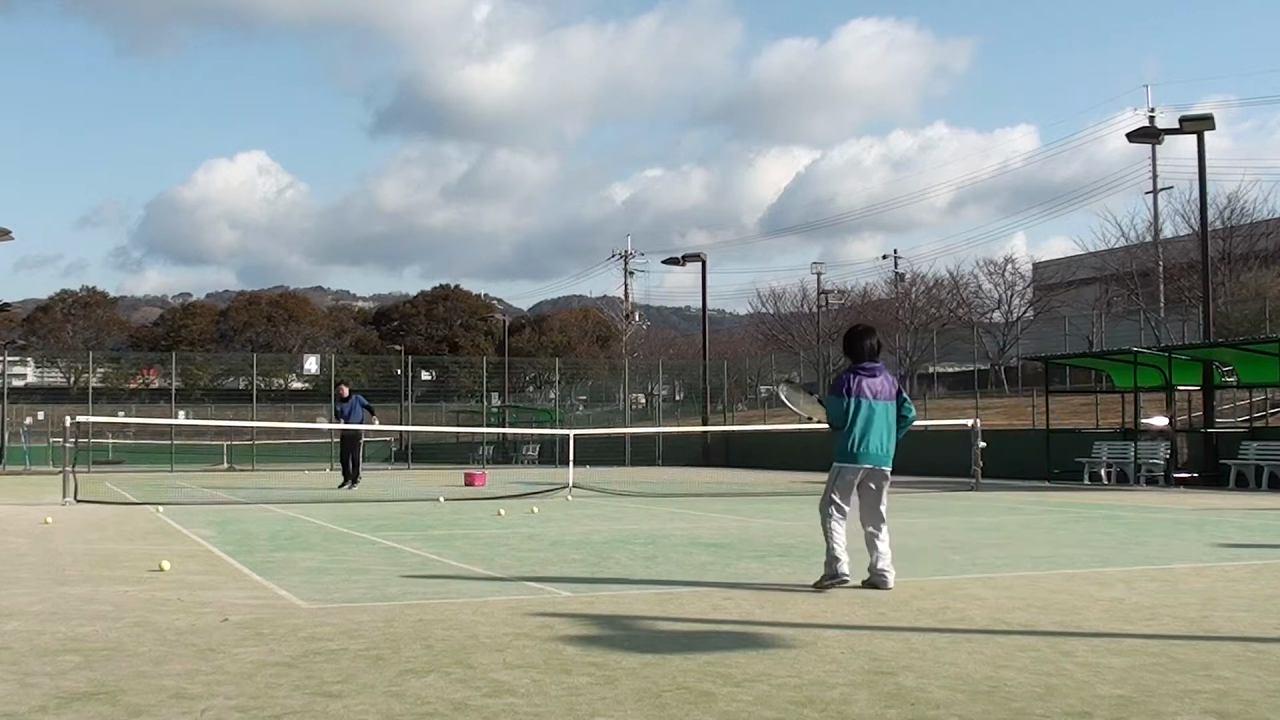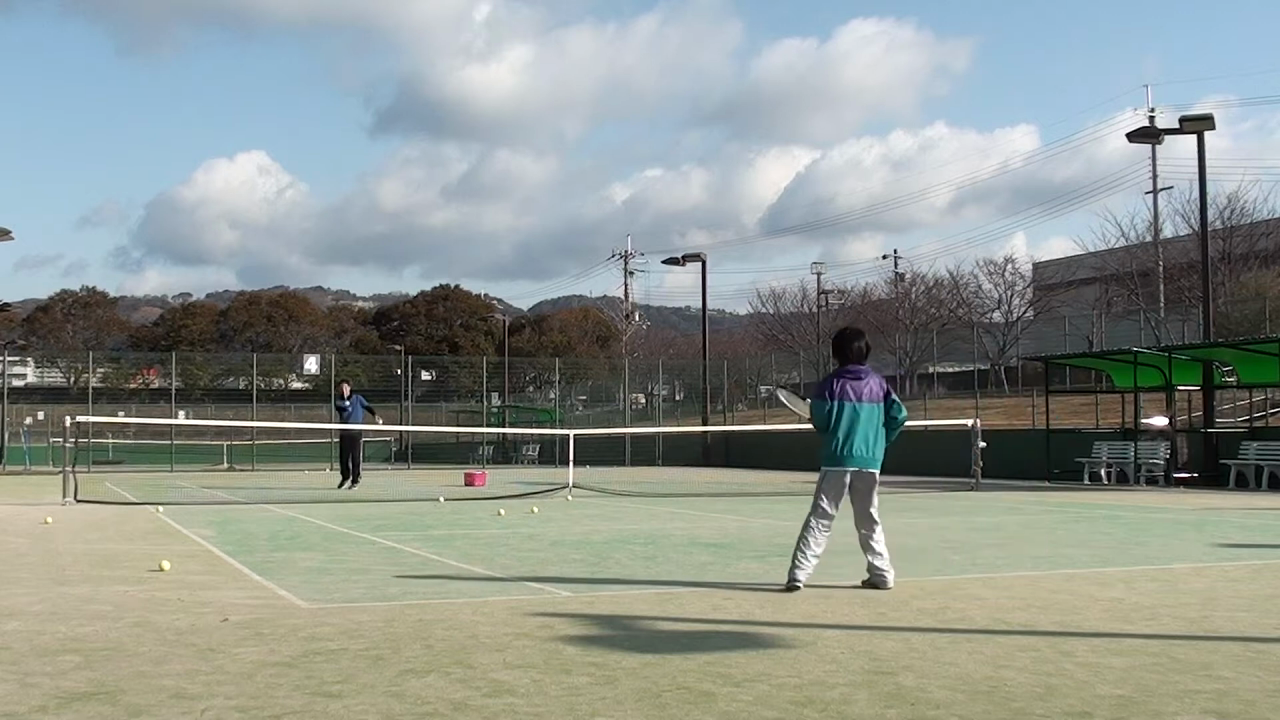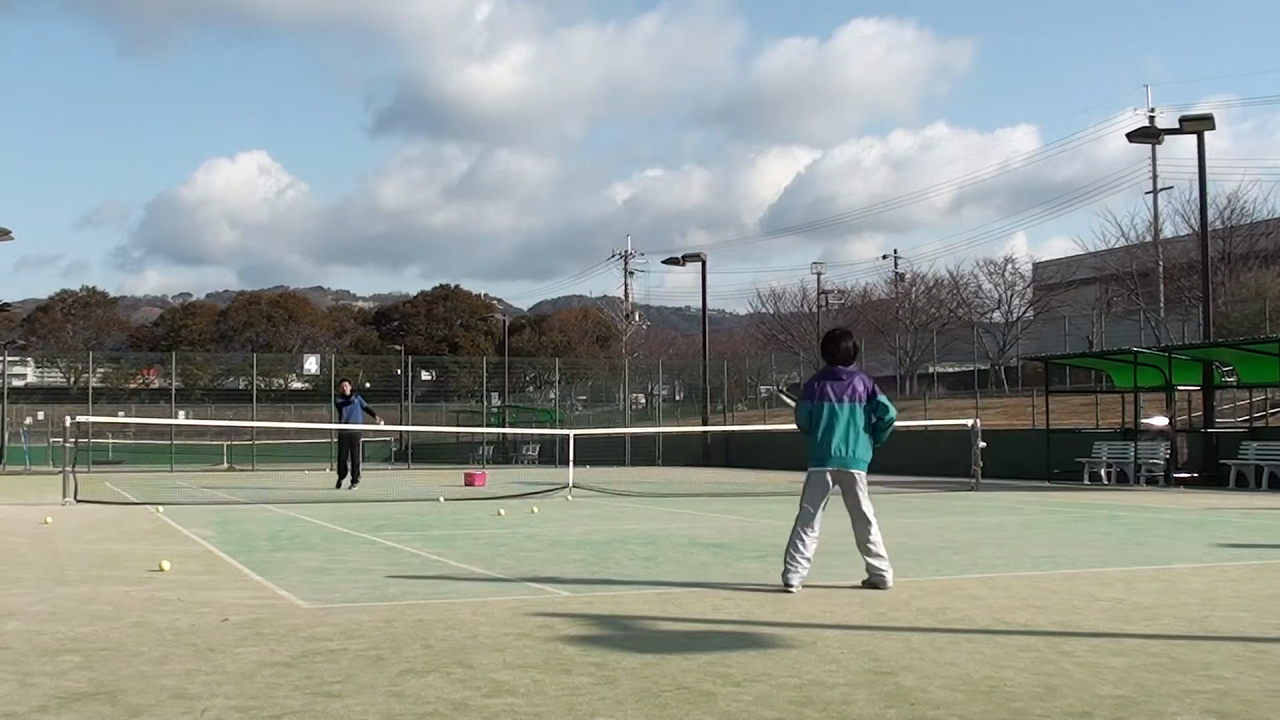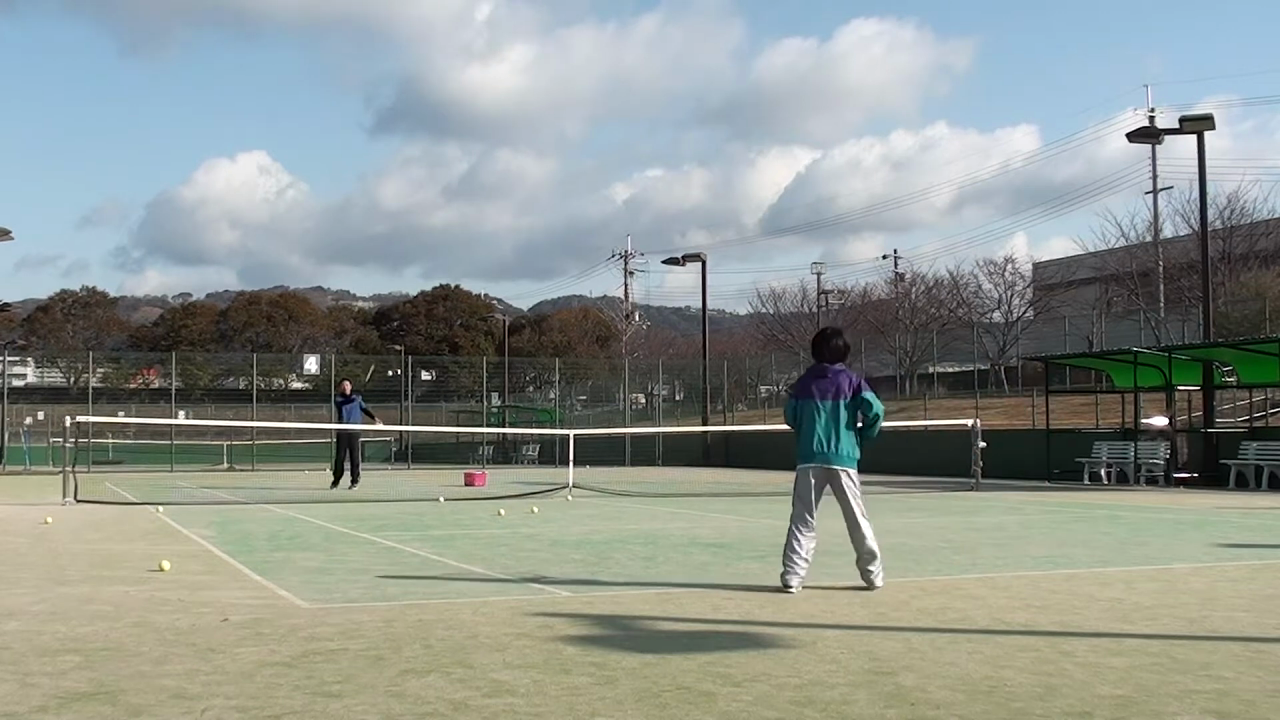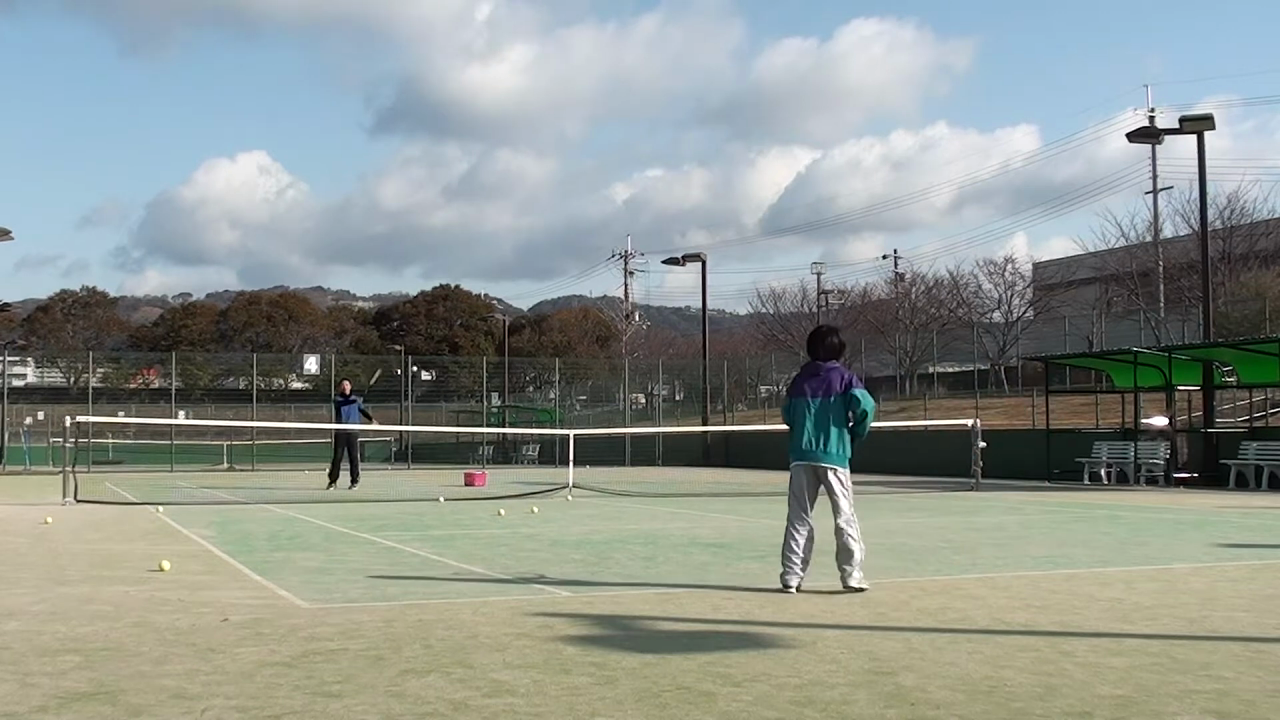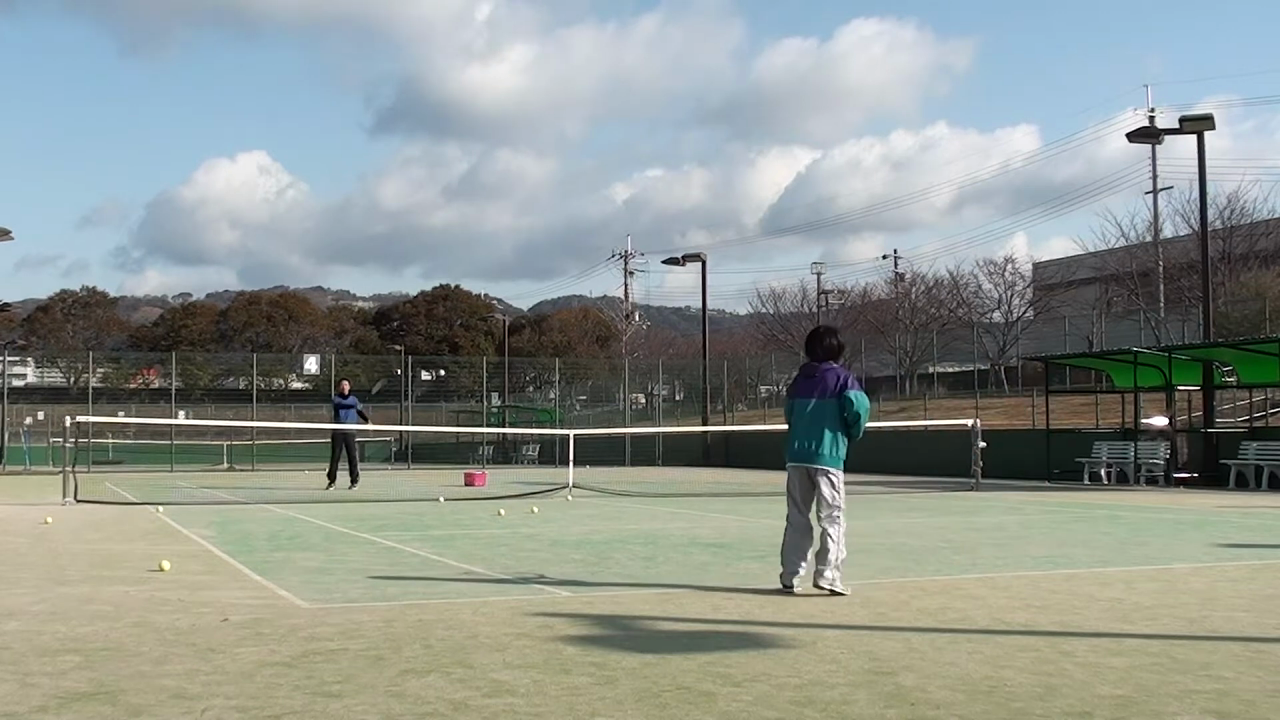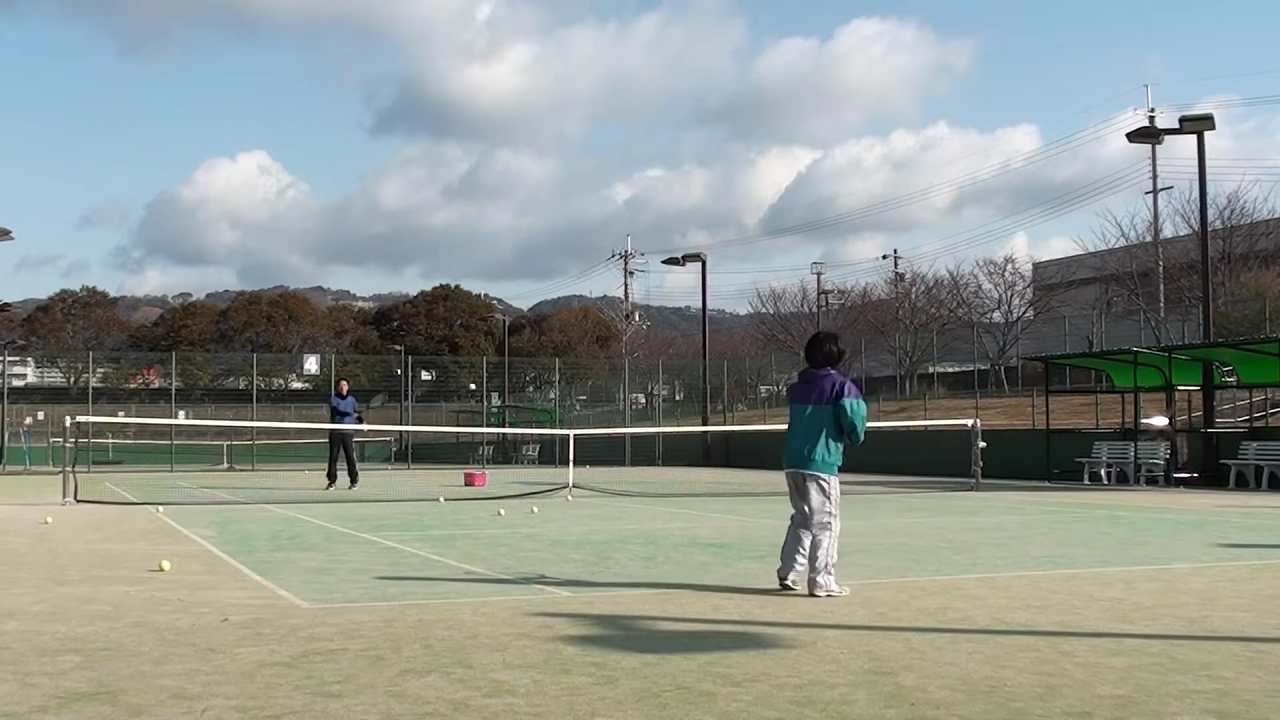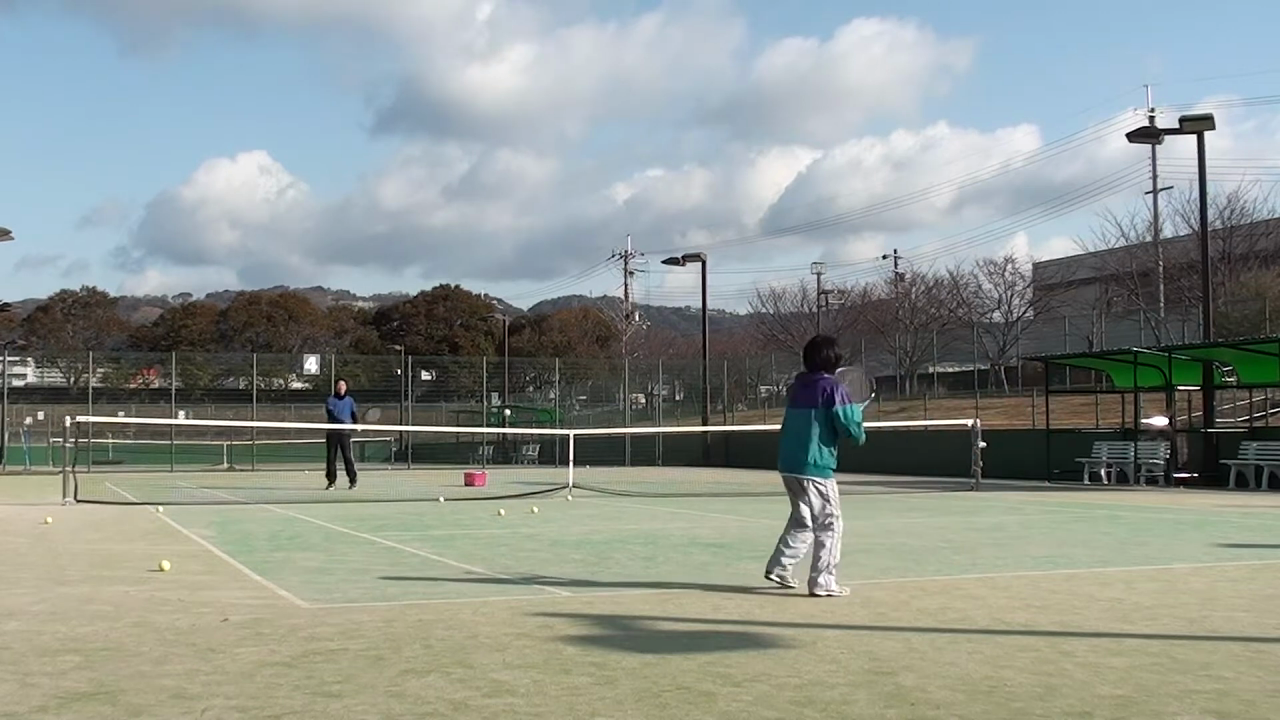
dt=0.1s
person 1, frame 1
left shoulder: (846, 379)
right shoulder: (890, 380)
left elbow: (836, 418)
right elbow: (908, 413)
left wrist: (838, 426)
left hip: (851, 456)
right hip: (882, 458)
left knee: (833, 510)
right knee: (875, 518)
left ankle: (838, 567)
right ankle: (882, 574)
person 1, frame 2
left shoulder: (832, 382)
right shoulder: (878, 382)
left elbow: (820, 421)
right elbow: (899, 415)
right wrist: (881, 440)
left hip: (838, 459)
right hip: (871, 461)
left knee: (820, 518)
right knee: (869, 519)
left ankle: (800, 573)
right ankle: (882, 574)
person 1, frame 3
left shoulder: (815, 384)
right shoulder: (864, 383)
left elbow: (802, 422)
right elbow: (888, 414)
right wrist: (873, 441)
left hip: (821, 460)
right hip: (855, 461)
left knee: (807, 520)
right knee: (864, 519)
left ankle: (793, 575)
right ankle: (881, 574)
person 1, frame 4
left shoulder: (804, 382)
right shoulder: (853, 380)
left elbow: (791, 418)
right elbow: (874, 411)
right wrist: (862, 437)
left hip: (810, 458)
right hip: (843, 458)
left knee: (802, 520)
right knee: (857, 518)
left ankle: (792, 577)
right ankle: (873, 574)
person 1, frame 5
left shoulder: (800, 379)
right shoulder: (846, 378)
left elbow: (787, 416)
right elbow: (865, 407)
right wrist: (857, 434)
left hip: (801, 456)
right hip: (834, 456)
left knee: (798, 518)
right knee: (844, 517)
left ankle: (791, 577)
right ankle: (851, 575)
person 1, frame 6
left shoulder: (799, 380)
right shoulder: (843, 378)
right elbow: (858, 409)
right wrist: (852, 434)
left hip: (797, 457)
right hip: (828, 458)
left knee: (797, 519)
right knee: (832, 518)
left ankle: (790, 577)
right ankle: (827, 575)
person 1, frame 7
left shoulder: (799, 385)
right shoulder: (841, 384)
right elbow: (853, 419)
right wrist: (855, 438)
left hip: (793, 462)
right hip: (821, 463)
left knee: (803, 520)
right knee: (826, 523)
left ankle: (790, 573)
right ankle: (822, 582)
person 1, frame 8
left shoulder: (797, 388)
right shoulder: (834, 389)
right elbow: (848, 425)
right wrist: (859, 436)
left hip: (789, 465)
right hip: (816, 466)
left knee: (801, 519)
right knee: (829, 524)
left ankle: (779, 567)
right ankle: (823, 582)
